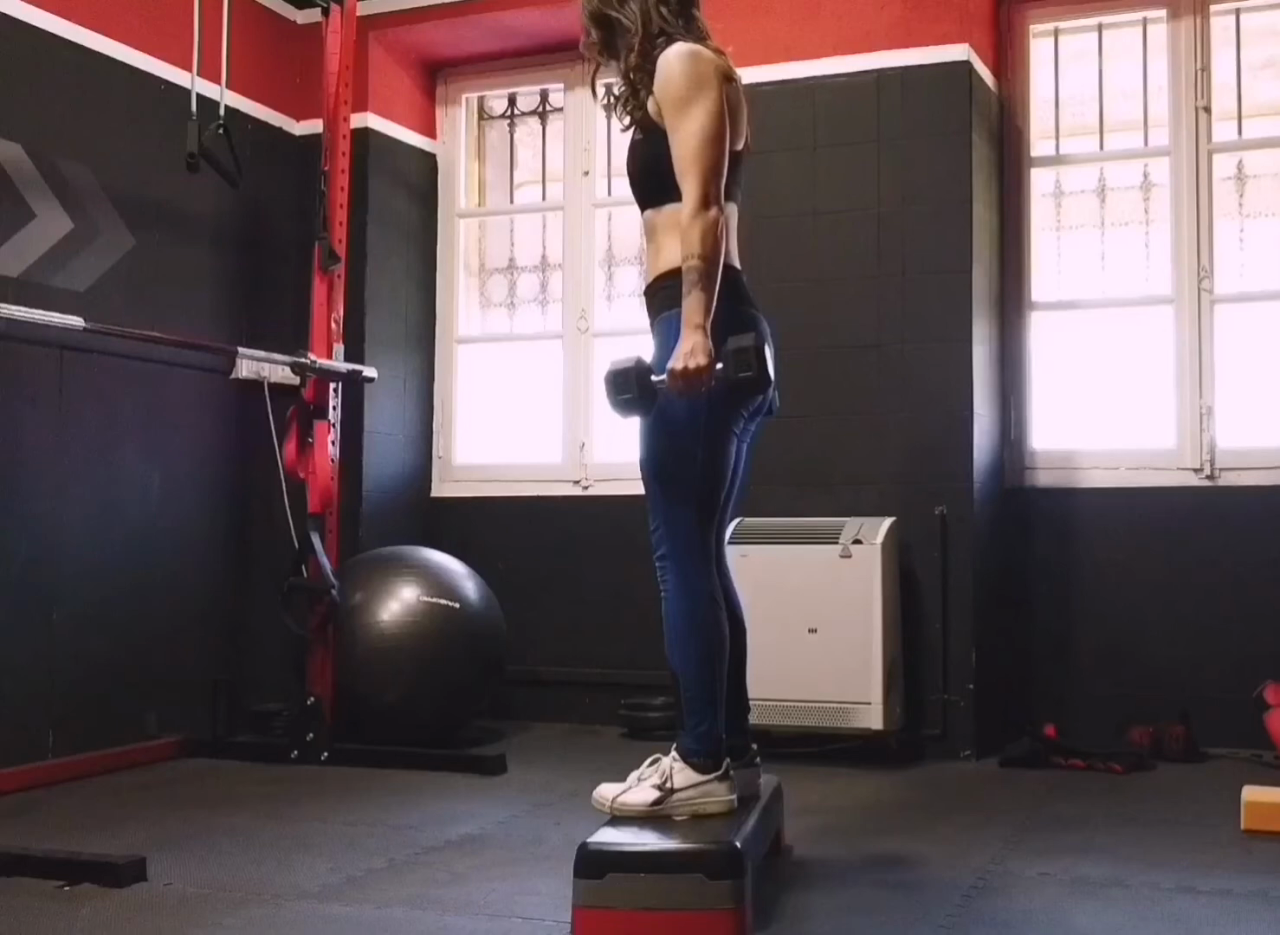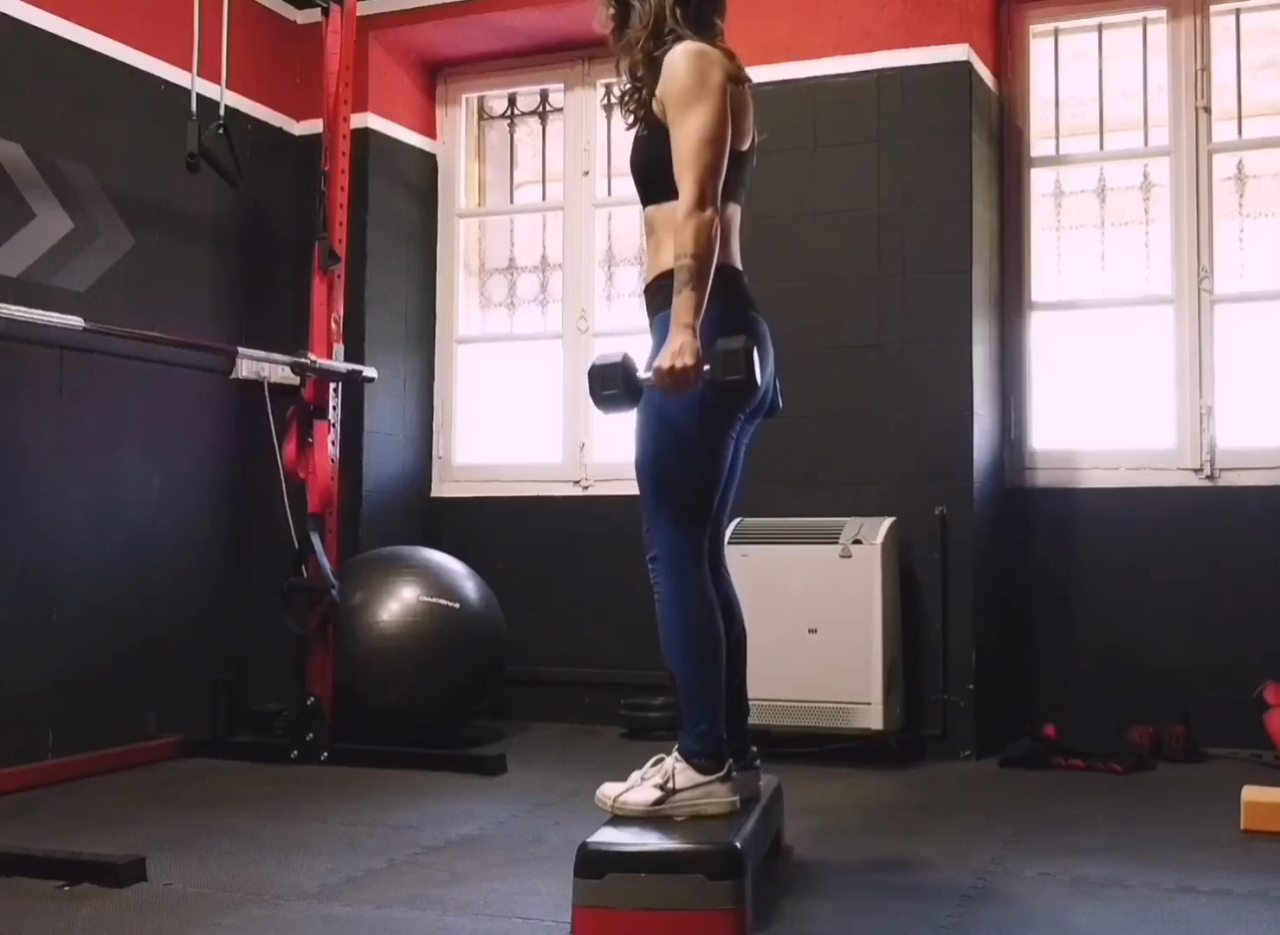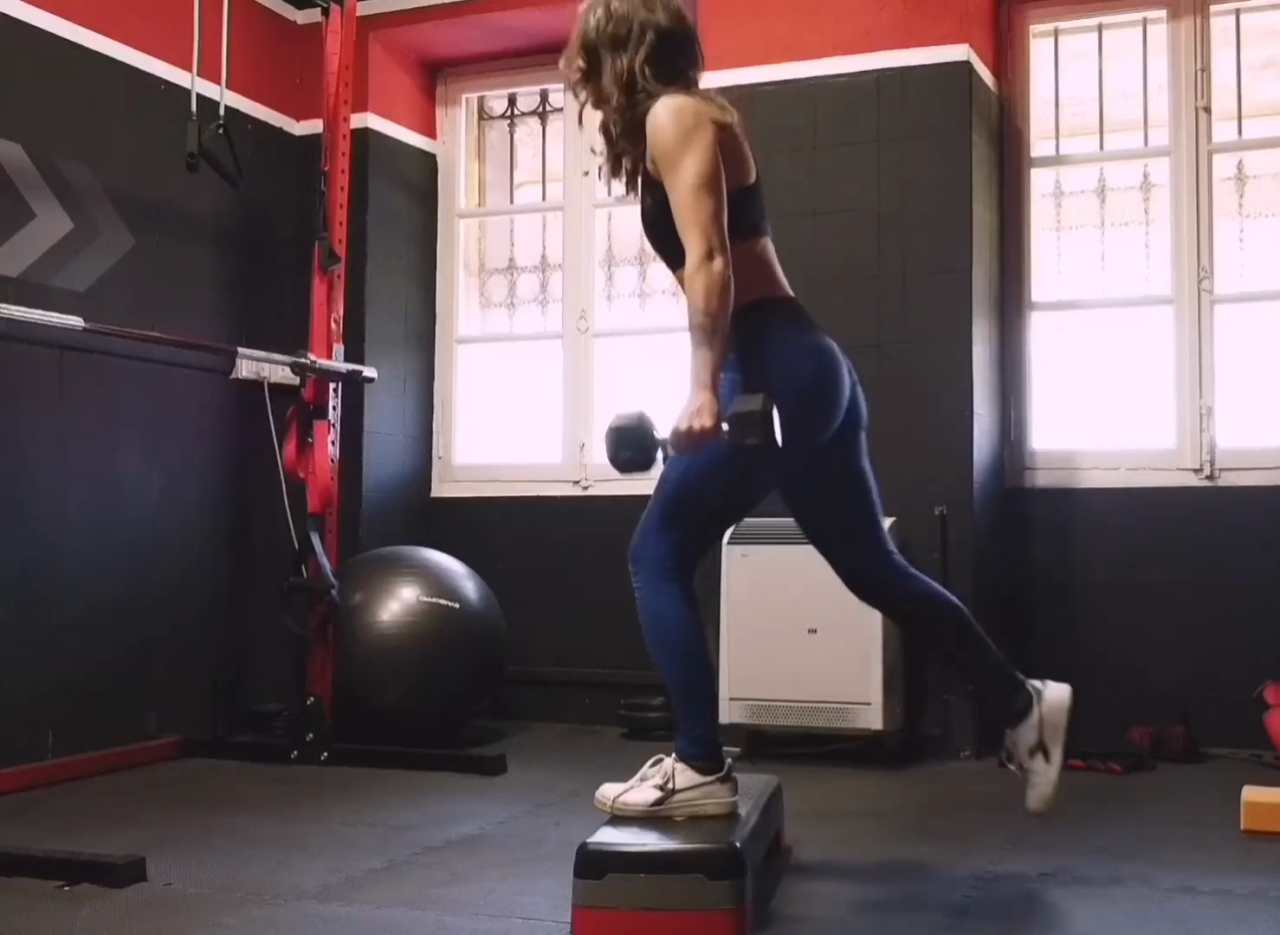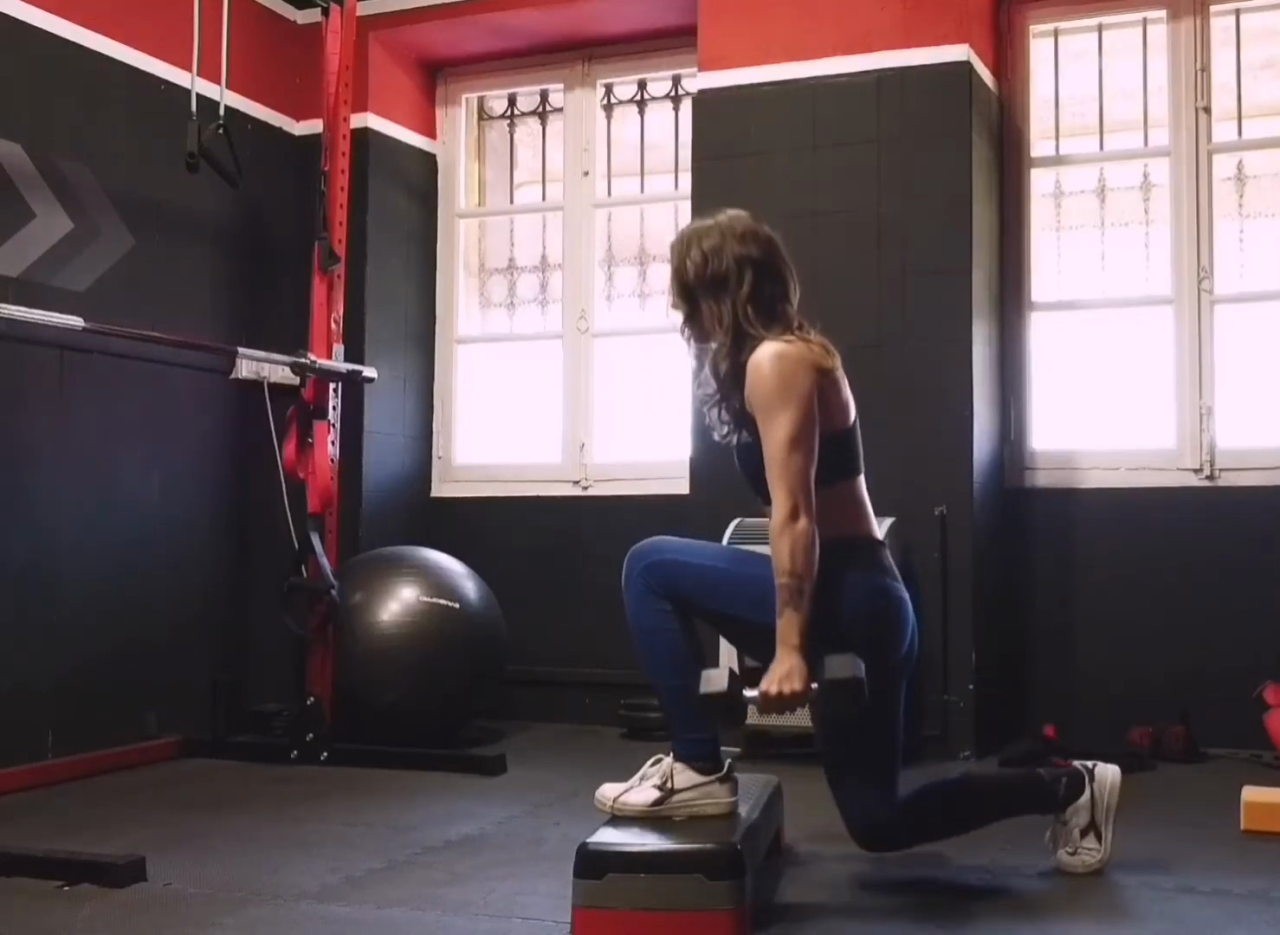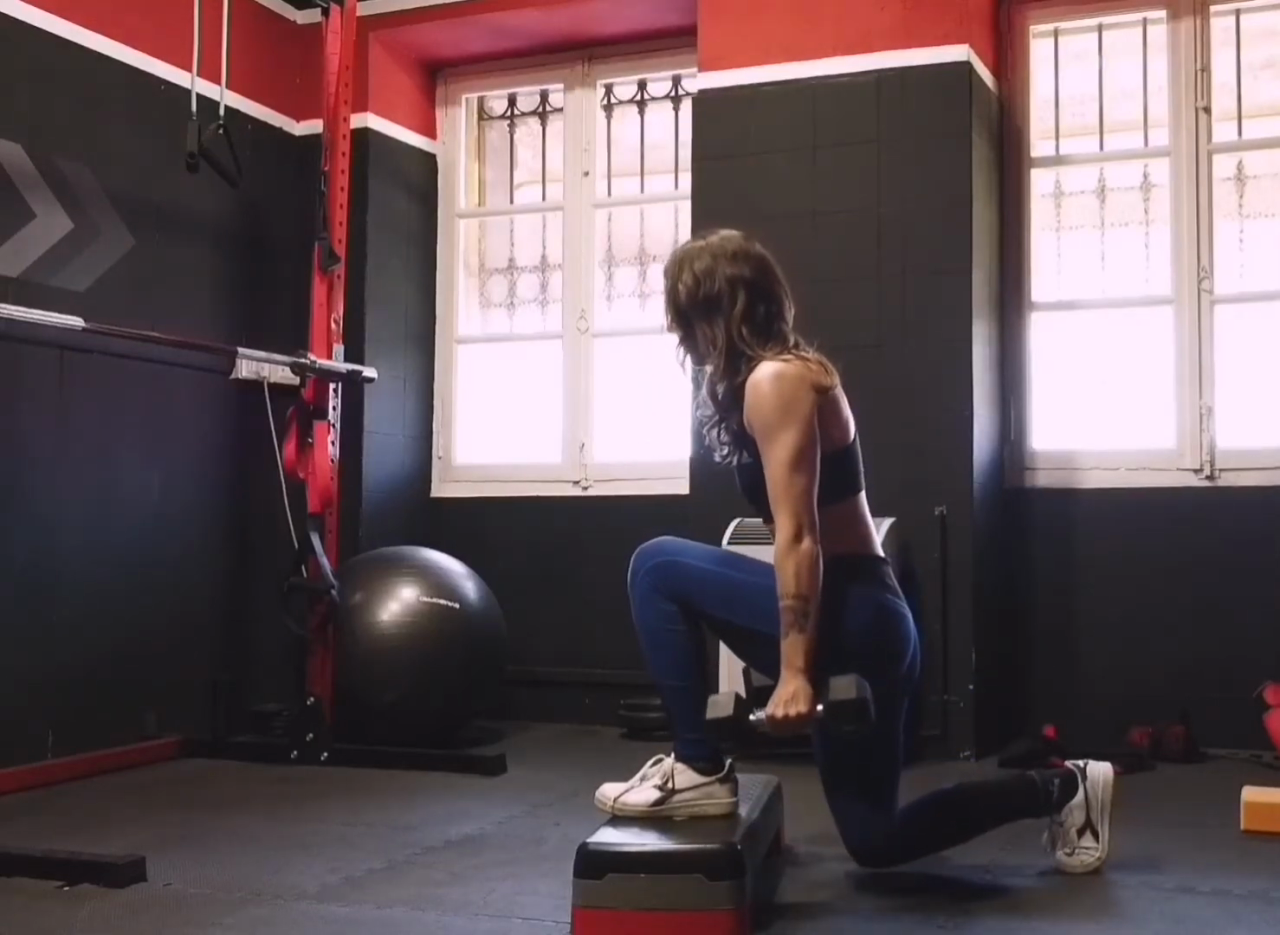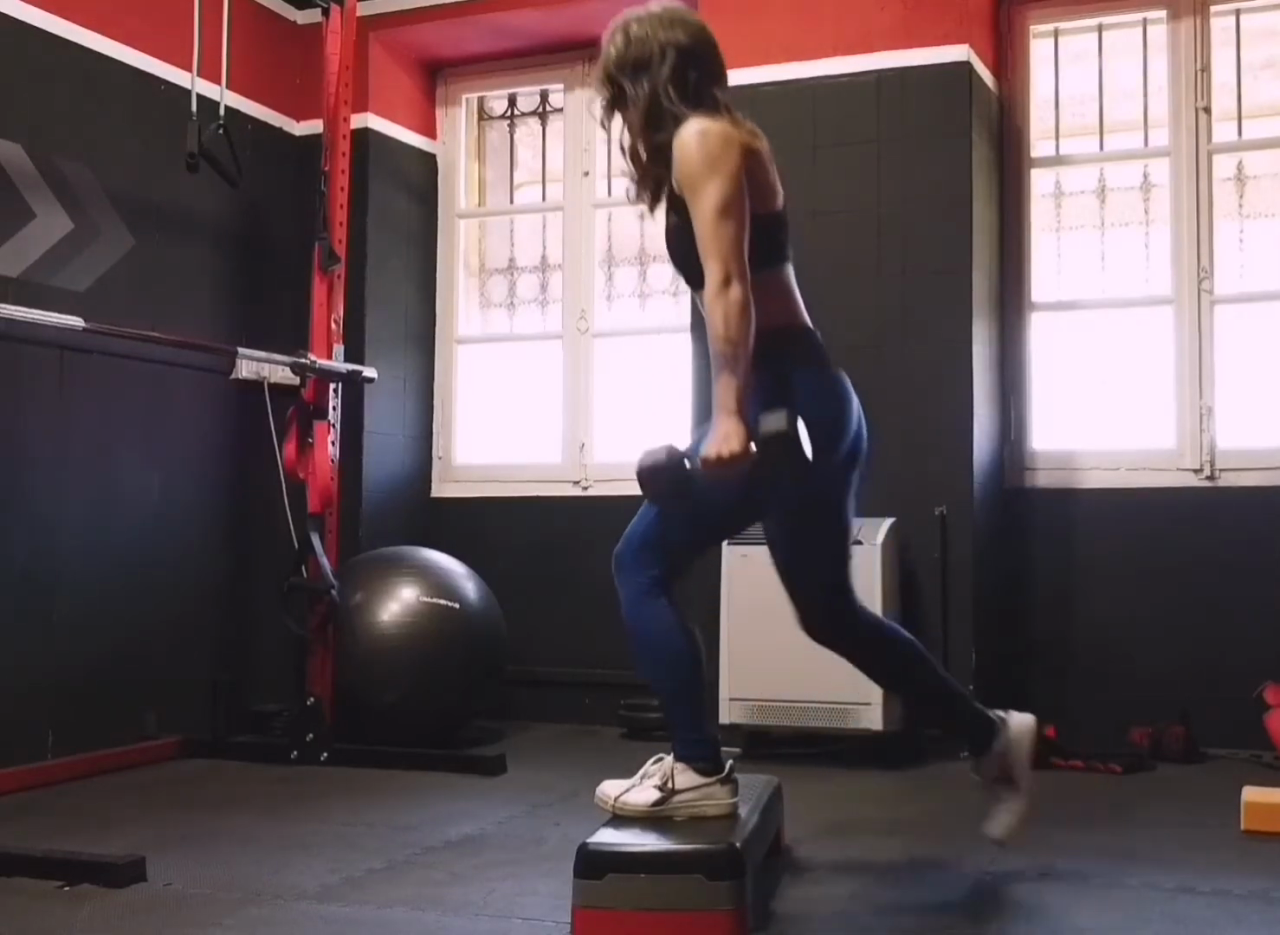
dt=0.7s
person 1, frame 1
right shoulder: (679, 73)
left elbow: (702, 207)
left wrist: (694, 330)
left hip: (702, 331)
right hip: (716, 331)
left knee: (680, 552)
right knee: (699, 553)
left ankle: (702, 763)
right ankle: (730, 750)
person 1, frame 2
right shoulder: (689, 71)
left elbow: (698, 207)
left wrist: (684, 329)
left hip: (704, 335)
right hip: (719, 335)
left knee: (674, 552)
right knee: (698, 554)
left ankle: (704, 765)
right ankle: (729, 753)
person 1, frame 3
left shoulder: (672, 114)
right shoulder: (688, 118)
left elbow: (708, 262)
left wrist: (704, 388)
right wrist: (716, 380)
left hip: (773, 366)
right hip: (805, 367)
left knee: (660, 554)
right knee: (870, 567)
left ankle: (699, 770)
right ankle: (1022, 706)
person 1, frame 4
left shoulder: (775, 360)
right shoulder: (791, 353)
left elbow: (795, 517)
left wrist: (789, 648)
left hip: (846, 598)
right hip: (859, 595)
left knee: (652, 569)
right knee: (878, 821)
left ankle: (697, 772)
right ankle: (1070, 788)
person 1, frame 5
left shoulder: (773, 381)
right shoulder: (787, 371)
left elbow: (798, 538)
left wrist: (794, 671)
left hip: (849, 617)
right hip: (859, 611)
left knee: (658, 570)
right knee: (877, 839)
left ankle: (698, 772)
right ankle: (1064, 788)
person 1, frame 6
left shoulder: (701, 138)
right shoulder: (718, 141)
left elbow: (729, 290)
left wrist: (726, 420)
right wrist: (732, 414)
left hip: (779, 400)
right hip: (813, 400)
left knee: (642, 565)
right knee: (829, 611)
left ankle: (696, 773)
right ankle: (990, 736)
